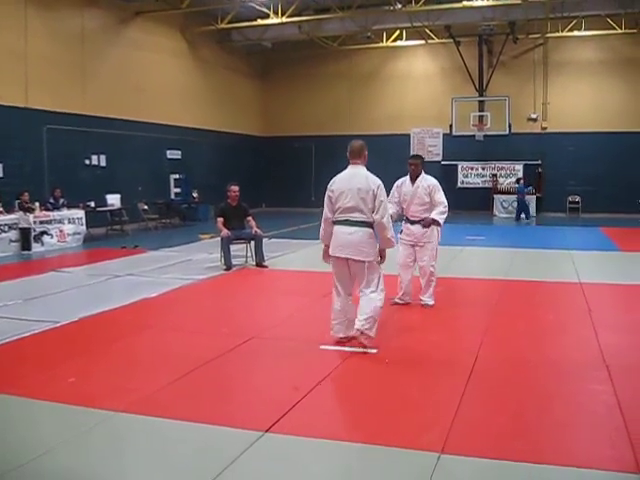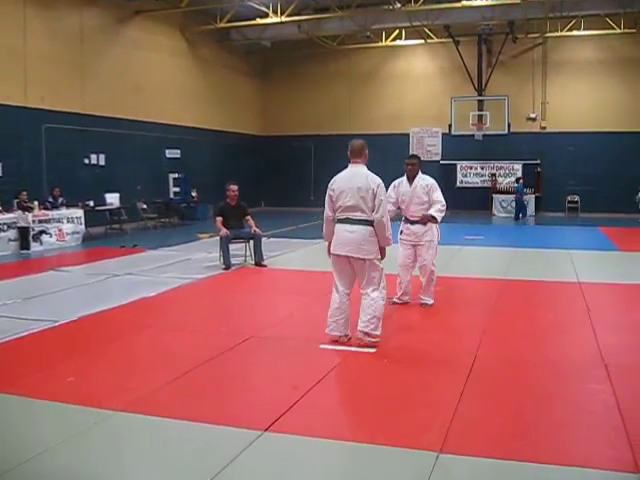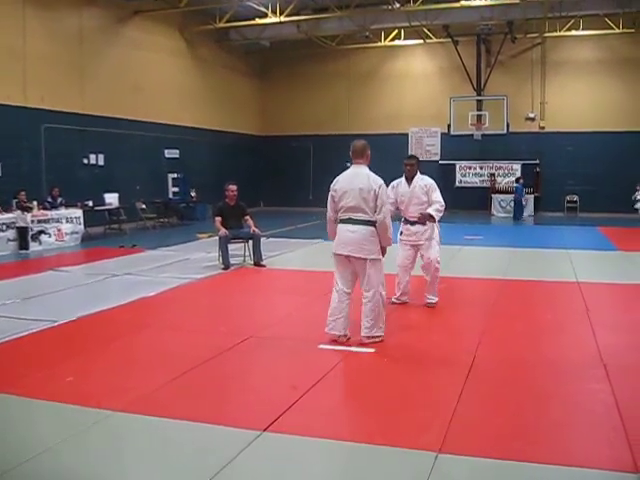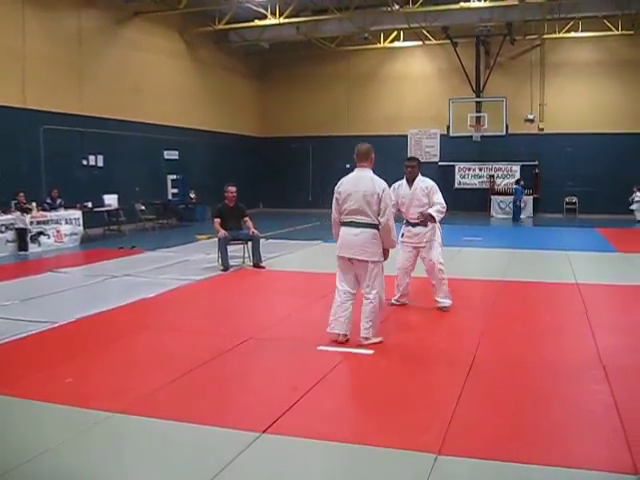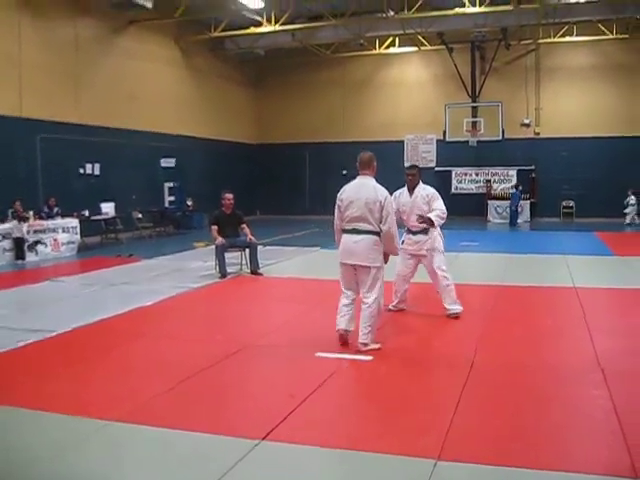
dt=0.1s
person 1, frame 1
left shoulder: (335, 181)
right shoulder: (374, 182)
left elbow: (327, 216)
right elbow: (381, 218)
left wrist: (326, 243)
right wrist: (384, 245)
left hip: (339, 238)
right hip: (363, 238)
left knee: (341, 290)
right knee: (371, 289)
left ankle: (342, 332)
right ankle: (361, 330)
person 1, frame 2
left shoulder: (336, 180)
right shoulder: (374, 181)
left elbow: (328, 215)
right elbow: (381, 216)
left wrist: (329, 240)
right wrist: (383, 243)
left hip: (341, 236)
right hip: (364, 236)
left knee: (341, 289)
right knee: (373, 288)
left ankle: (338, 331)
right ankle: (367, 331)
person 1, frame 3
left shoulder: (338, 180)
right shoulder: (376, 181)
left elbow: (331, 215)
right elbow: (383, 217)
left wrist: (335, 238)
right wrist: (384, 242)
left hip: (344, 236)
right hip: (367, 237)
left knee: (341, 288)
right knee: (372, 289)
left ankle: (338, 331)
right ankle: (370, 333)
person 1, frame 4
left shoulder: (342, 183)
right shoulder: (379, 185)
left elbow: (335, 217)
right elbow: (386, 219)
right wrist: (387, 245)
left hip: (346, 238)
right hip: (369, 240)
left knee: (344, 289)
right knee: (372, 291)
left ankle: (339, 331)
right ankle: (368, 335)
person 1, frame 5
left shoulder: (345, 190)
right shoulder: (381, 192)
left elbow: (337, 223)
right elbow: (388, 226)
right wrist: (388, 250)
left hip: (348, 244)
right hip: (370, 246)
left knee: (348, 292)
right knee: (371, 295)
left ankle: (343, 328)
right ankle: (365, 340)
person 2, frame 1
left shoulder: (431, 183)
right shoulder: (400, 184)
left elbow: (442, 205)
right elbow: (393, 204)
left wrist: (433, 219)
left hip: (427, 229)
right hip: (407, 228)
left knee: (427, 266)
right knee: (404, 264)
left ankle: (427, 298)
right ankle: (403, 297)
person 2, frame 2
left shoulder: (429, 182)
right shoulder: (397, 184)
left elbow: (440, 204)
right elbow: (390, 204)
left wrist: (430, 216)
left hip: (426, 228)
right hip: (407, 228)
left knee: (427, 265)
right knee: (404, 264)
left ankle: (427, 298)
right ankle: (402, 296)
person 2, frame 3
left shoulder: (428, 183)
right shoulder: (396, 185)
left elbow: (439, 204)
right elbow: (388, 204)
left wrist: (429, 215)
left hip: (427, 228)
right hip: (407, 229)
left knee: (432, 263)
right knee: (403, 265)
left ankle: (432, 297)
right ankle: (400, 296)
person 2, frame 4
left shoulder: (428, 184)
right shoulder: (397, 187)
left elbow: (440, 206)
right elbow: (390, 206)
left wrist: (429, 215)
left hip: (428, 230)
right hip: (408, 230)
left knee: (435, 265)
right knee: (403, 267)
left ankle: (443, 300)
right ankle: (400, 298)
person 2, frame 5
left shoulder: (429, 192)
right shoulder: (398, 195)
left elbow: (441, 212)
left wrist: (429, 219)
left hip: (430, 237)
right hip: (410, 238)
left knee: (439, 272)
right knee: (402, 273)
left ankle: (453, 307)
right ankle: (397, 304)
